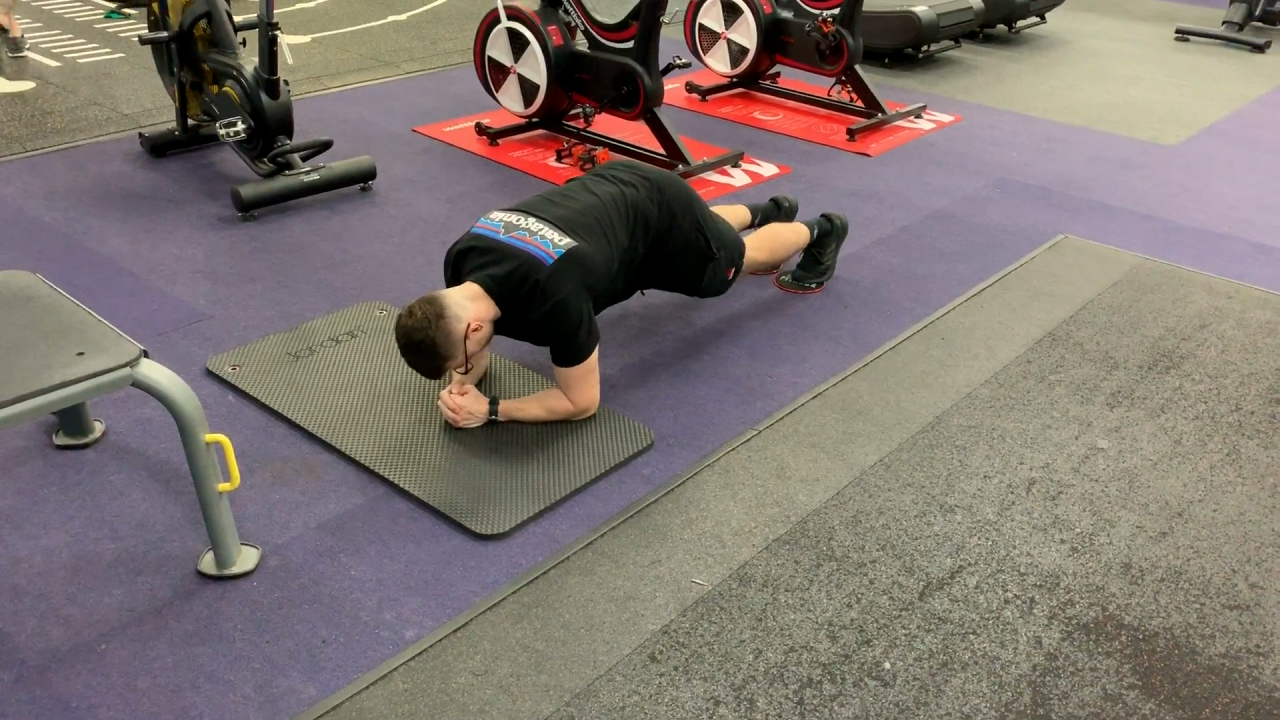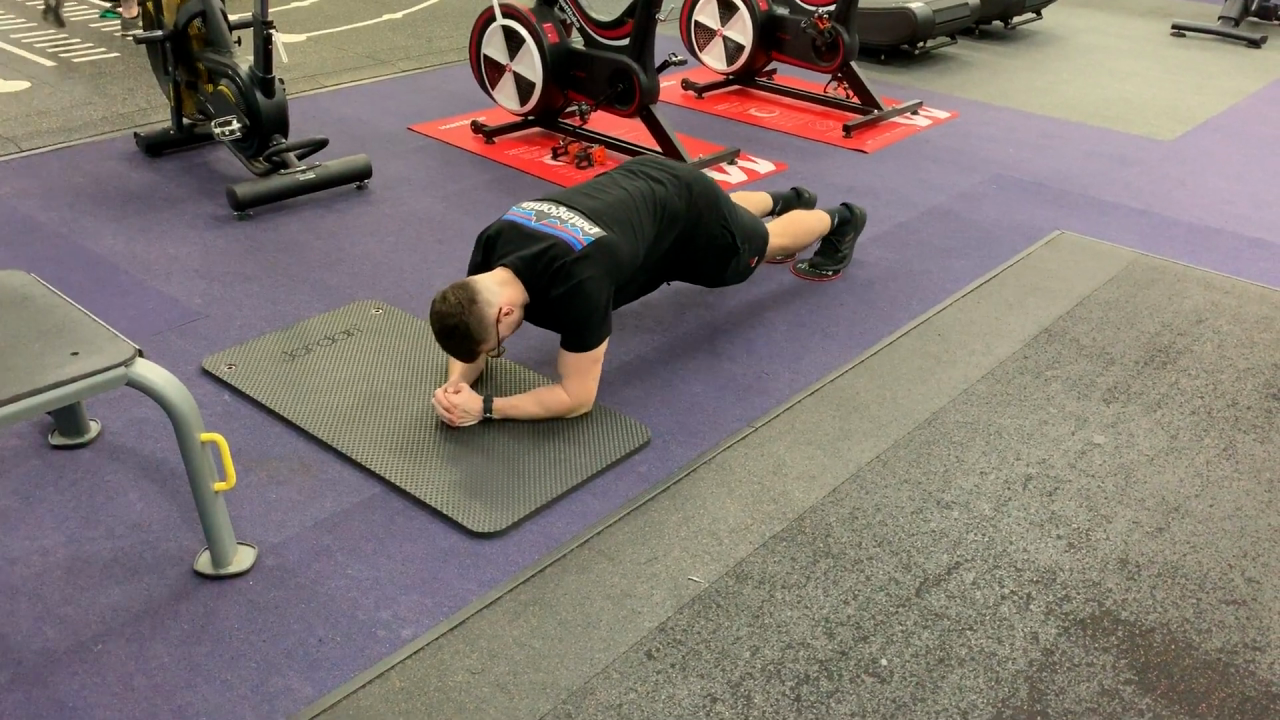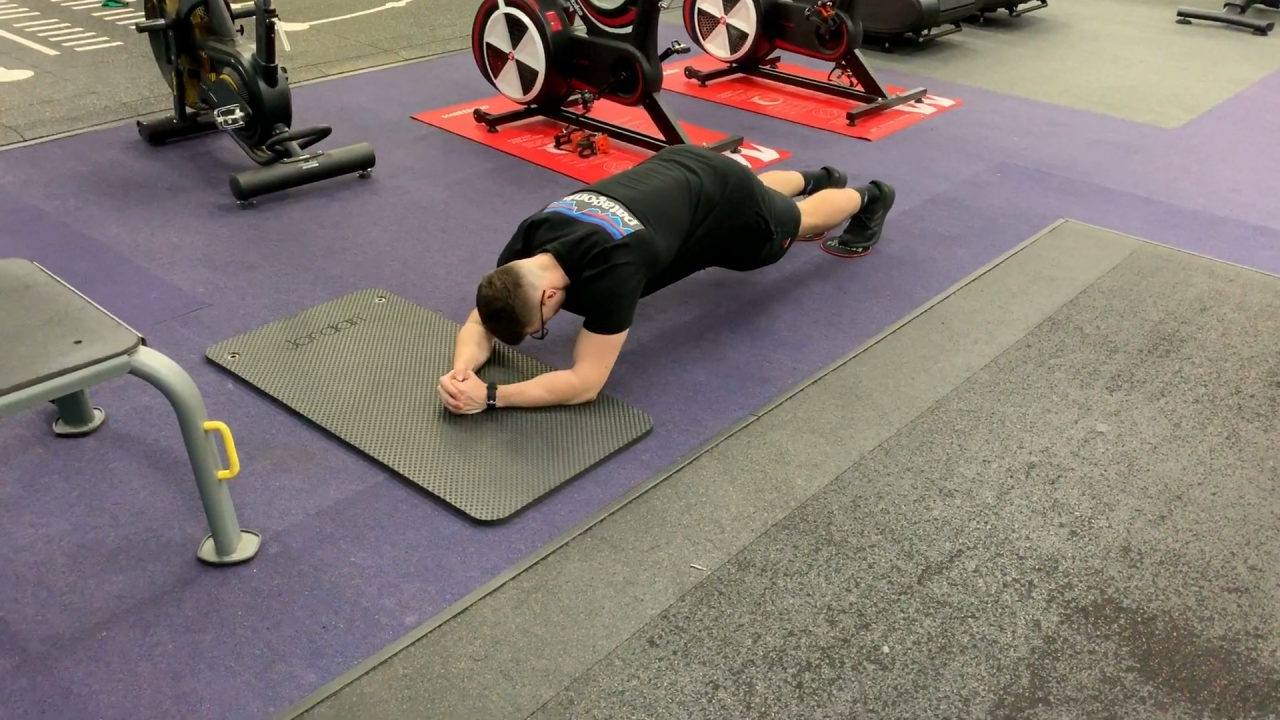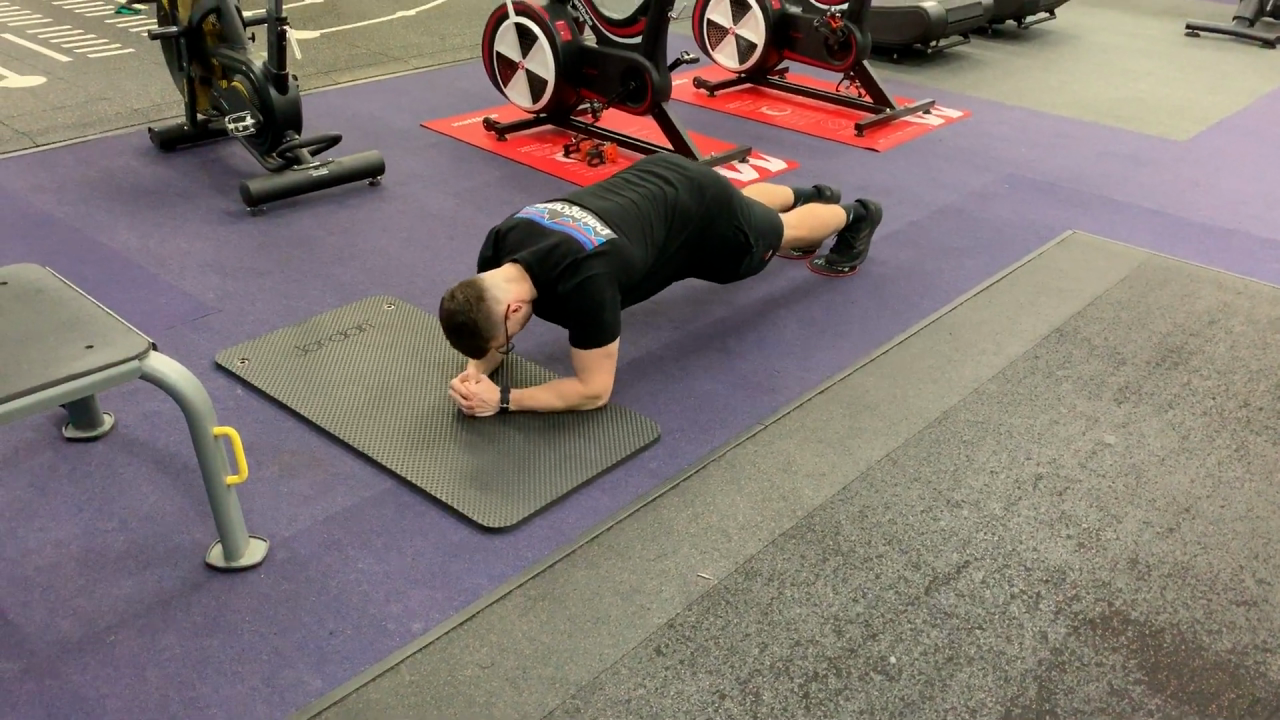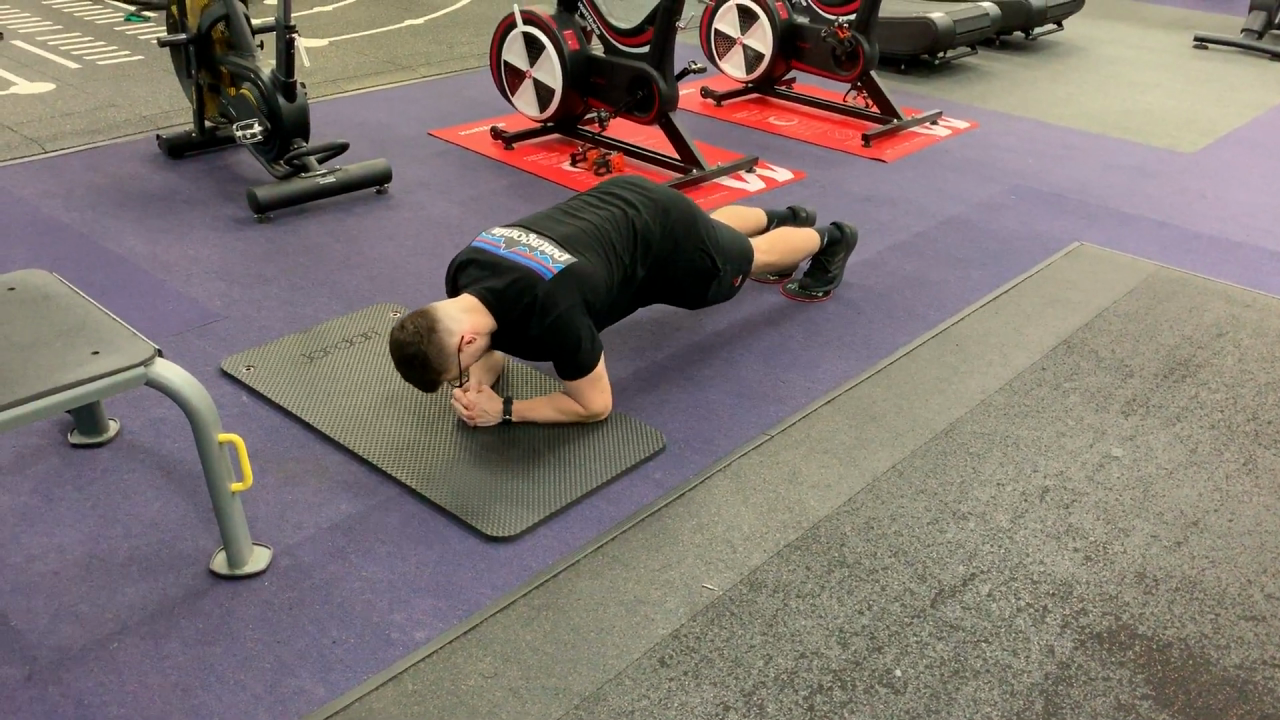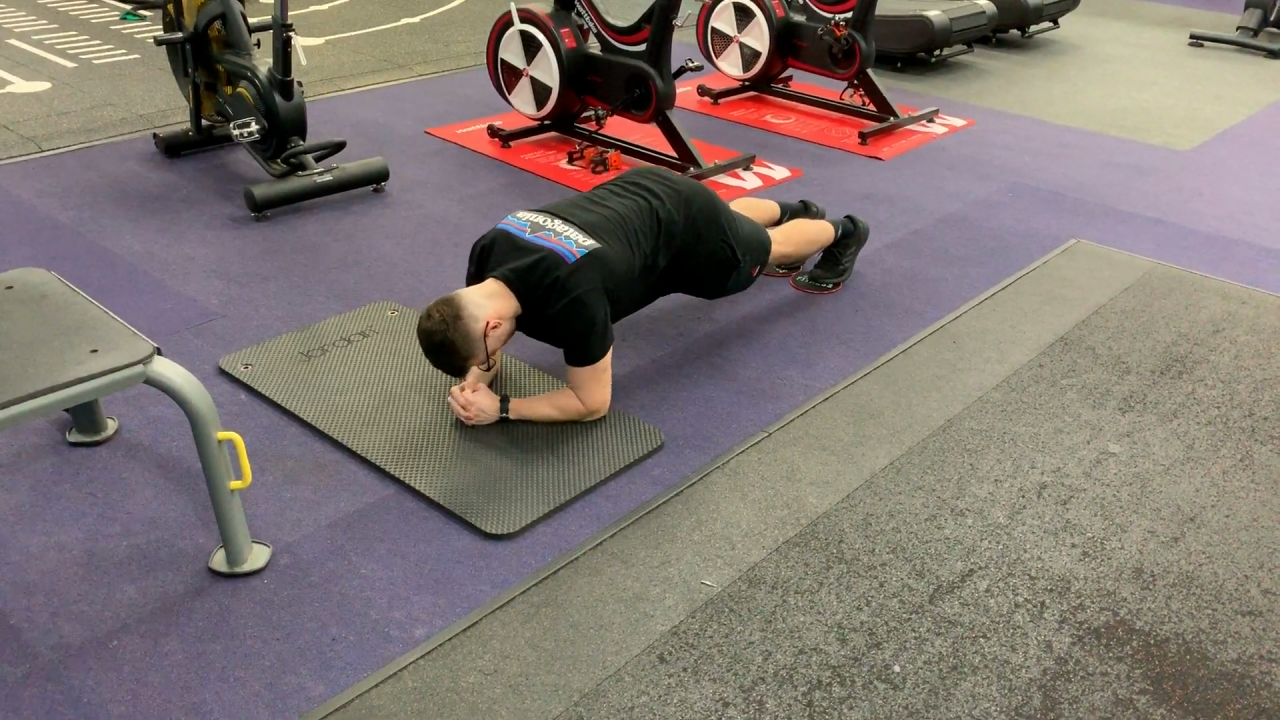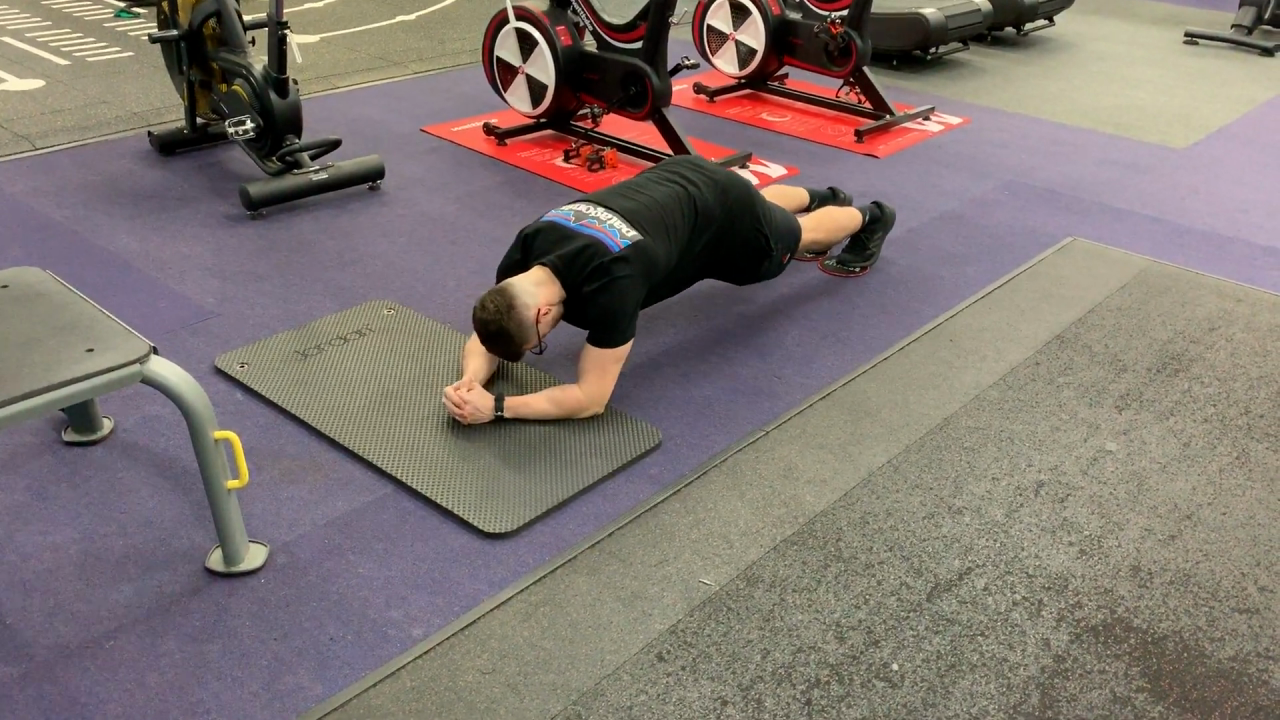
dt=0.7s
person 1, frame 1
left shoulder: (551, 297)
right shoulder: (462, 260)
left elbow: (582, 401)
right elbow: (475, 350)
left wrist: (490, 410)
right wrist: (461, 385)
left hip: (659, 209)
right hip: (614, 185)
left knee: (739, 260)
left ankle: (819, 232)
right ankle: (767, 212)
person 1, frame 2
left shoulder: (575, 285)
right shoulder: (492, 247)
left elbow: (577, 398)
right elbow: (474, 334)
left wrist: (484, 408)
right wrist: (458, 383)
left hip: (687, 208)
right hip: (641, 181)
left knee: (764, 243)
right knee: (732, 216)
left ankle: (840, 220)
right ankle: (786, 199)
person 1, frame 3
left shoulder: (609, 272)
right shoulder: (529, 241)
left elbow: (585, 383)
right elbow: (479, 323)
left wrist: (490, 396)
right wrist: (461, 370)
left hip: (724, 196)
right hip: (678, 169)
left knee: (799, 221)
right knee: (764, 192)
left ankle: (868, 198)
right ankle: (819, 180)
person 1, frame 4
left shoulder: (583, 283)
right shoulder: (499, 248)
left elbow: (593, 391)
right elbow: (486, 332)
left wrist: (502, 399)
right wrist: (475, 372)
left hip: (701, 209)
right hip: (657, 180)
left knee: (780, 233)
right knee: (746, 203)
left ankle: (855, 216)
right ankle: (811, 197)
person 1, frame 5
left shoulder: (551, 312)
right shoulder: (464, 274)
left elbow: (596, 405)
right elbow: (494, 347)
left wrist: (503, 409)
right wrist: (479, 383)
left hip: (667, 236)
right hip: (621, 201)
left knee: (751, 258)
right knee: (717, 229)
left ankle: (829, 240)
right ankle: (786, 218)
person 1, frame 6
left shoulder: (571, 296)
right shoulder: (487, 255)
left elbow: (593, 403)
right elbow: (484, 350)
left wrist: (500, 407)
right wrist: (474, 380)
left hip: (687, 226)
right hip: (642, 192)
left knee: (770, 248)
right knee: (731, 218)
left ankle: (842, 232)
right ankle: (795, 212)
person 1, frame 7
left shoulder: (609, 286)
right shoulder: (528, 249)
left elbow: (590, 398)
right elbow: (486, 333)
left wrist: (495, 408)
right wrist: (469, 382)
left hip: (723, 211)
right hip: (678, 180)
left knee: (796, 236)
right knee: (768, 207)
left ankle: (868, 219)
right ankle: (823, 198)
